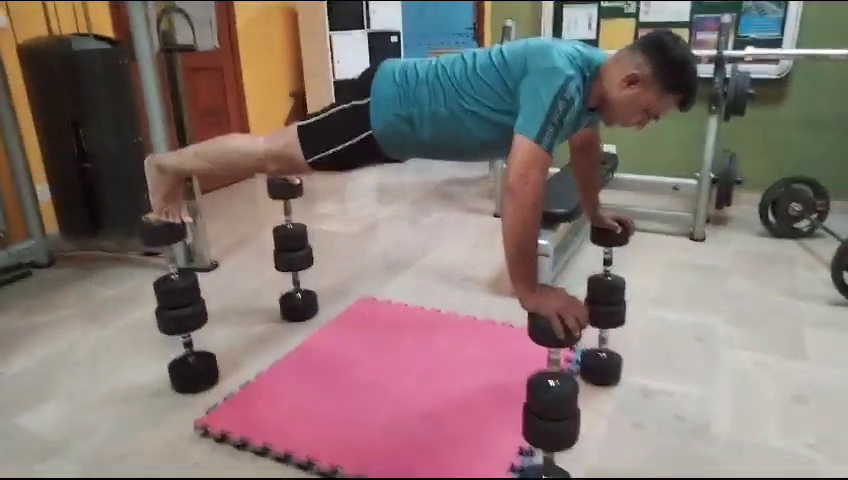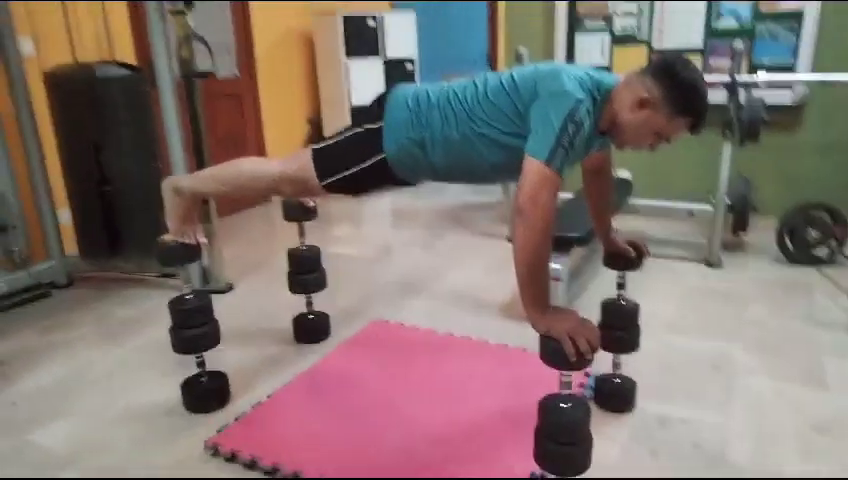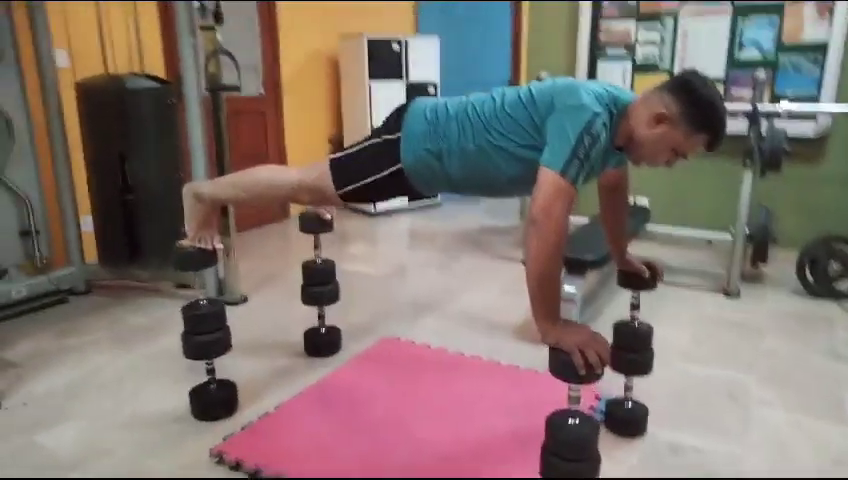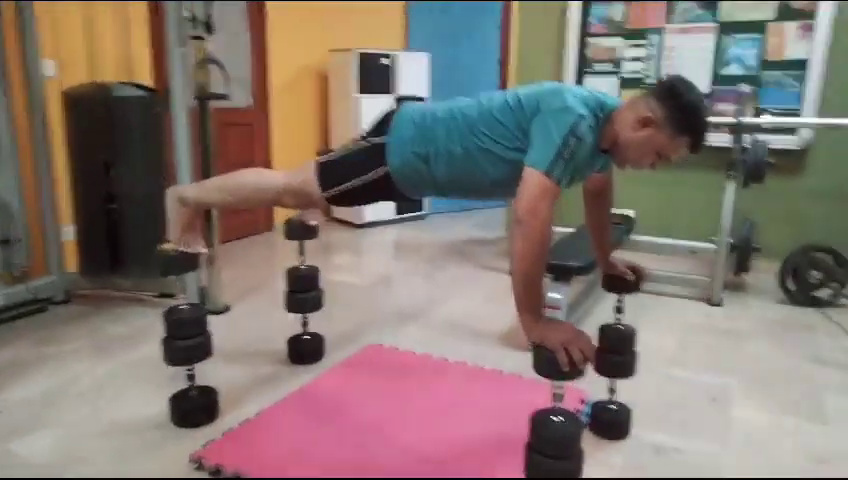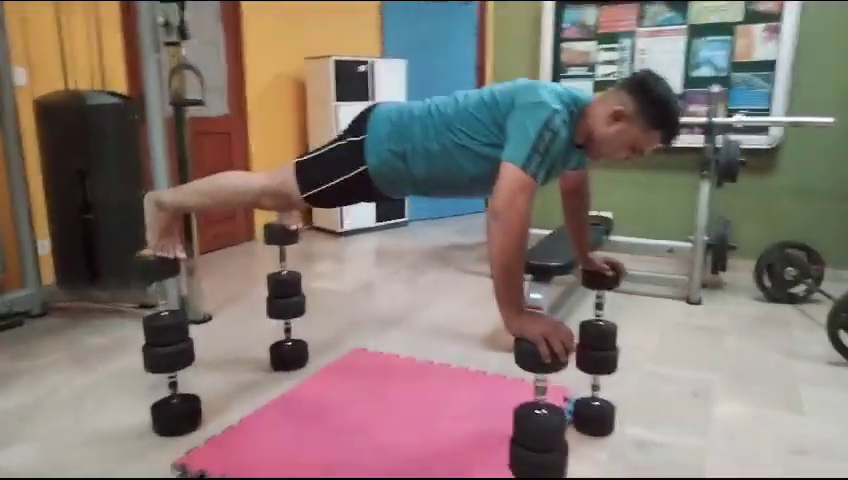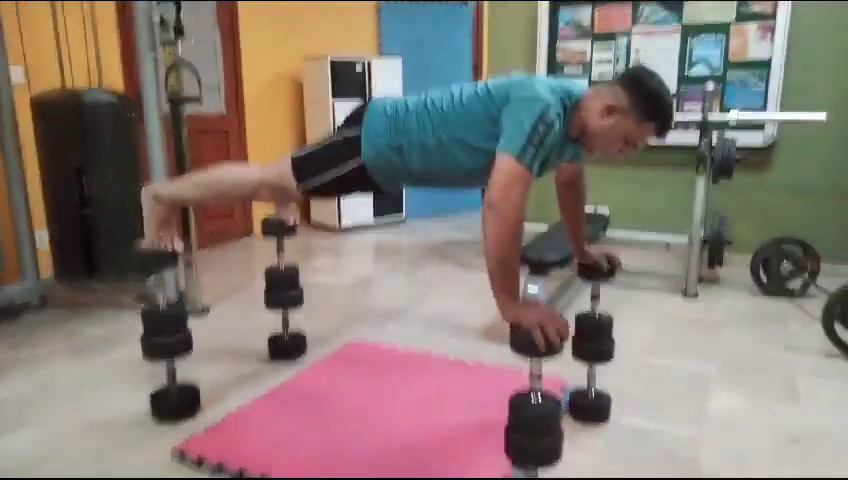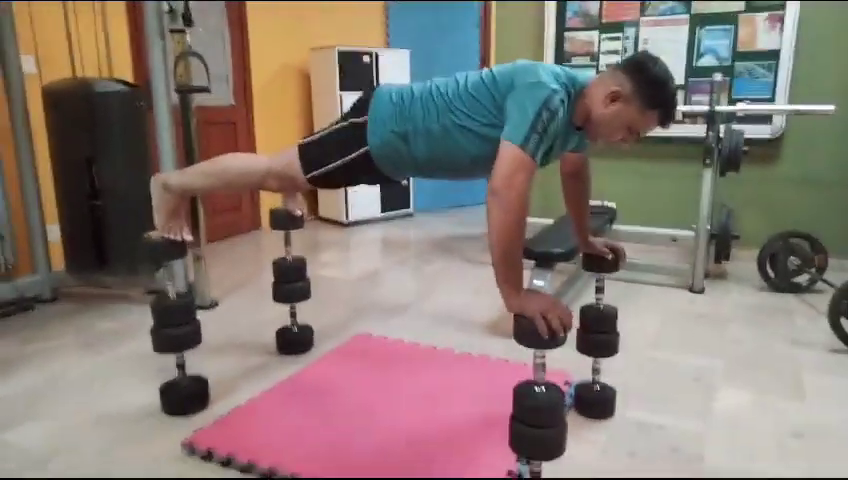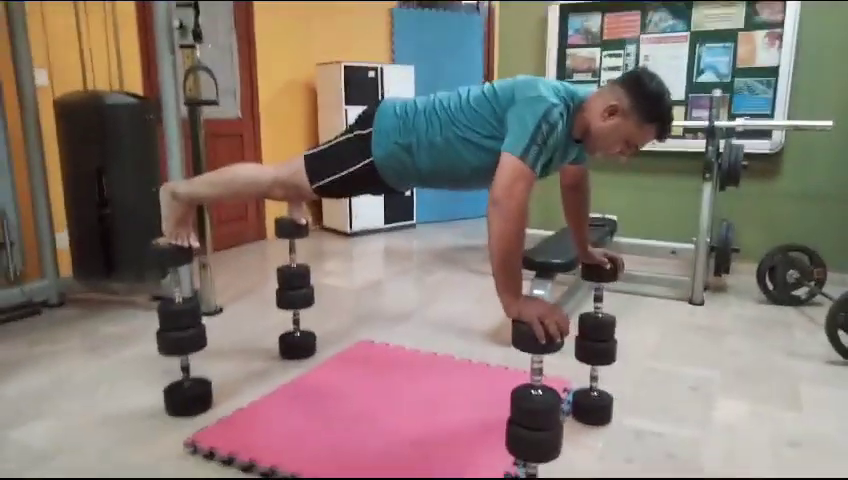
dt=0.1s
person 1, frame 1
left shoulder: (593, 74)
right shoulder: (561, 79)
left elbow: (584, 145)
right elbow: (522, 185)
left wrist: (594, 213)
right wrist: (528, 290)
left hip: (402, 109)
right hip: (390, 110)
right knee: (276, 154)
right ankle: (168, 165)
person 1, frame 2
left shoulder: (605, 99)
right shoulder: (571, 102)
left elbow: (596, 168)
right elbow: (532, 206)
left wrist: (606, 236)
right wrist: (540, 310)
left hip: (415, 136)
right hip: (401, 133)
right knee: (288, 175)
right ankle: (185, 186)
person 1, frame 3
left shoulder: (621, 116)
right shoulder: (588, 116)
left elbow: (612, 187)
right elbow: (545, 218)
left wrist: (621, 256)
right wrist: (550, 324)
left hip: (431, 149)
right hip: (419, 146)
right knee: (307, 185)
right ankle: (204, 192)
person 1, frame 4
left shoulder: (606, 123)
right shoulder: (573, 120)
left elbow: (597, 190)
right elbow: (529, 218)
left wrist: (605, 258)
right wrist: (534, 321)
left hip: (421, 155)
right hip: (406, 148)
right knee: (293, 188)
right ankle: (187, 197)
person 1, frame 5
left shoulder: (580, 121)
right shoulder: (547, 115)
left elbow: (574, 188)
right elbow: (507, 212)
left wrist: (584, 256)
right wrist: (515, 315)
left hip: (396, 156)
right hip: (384, 148)
right knee: (273, 189)
right ankle: (166, 202)
person 1, frame 6
left shoulder: (575, 116)
right shoulder: (542, 109)
left elbow: (569, 180)
right elbow: (502, 203)
left wrist: (581, 248)
right wrist: (510, 304)
left hip: (393, 150)
right hip: (380, 141)
right knee: (269, 181)
right ankle: (164, 194)
person 1, frame 7
left shoulder: (580, 104)
right shoulder: (547, 95)
left elbow: (574, 170)
right elbow: (506, 190)
left wrist: (586, 239)
right wrist: (514, 294)
left hip: (397, 138)
right hip: (385, 129)
right knee: (276, 170)
right ankle: (172, 184)
person 1, frame 8
left shoulder: (580, 118)
right shoulder: (547, 110)
left elbow: (573, 181)
right elbow: (506, 200)
left wrist: (584, 250)
right wrist: (513, 299)
left hip: (402, 151)
right hip: (388, 141)
right knee: (282, 179)
right ankle: (181, 193)
